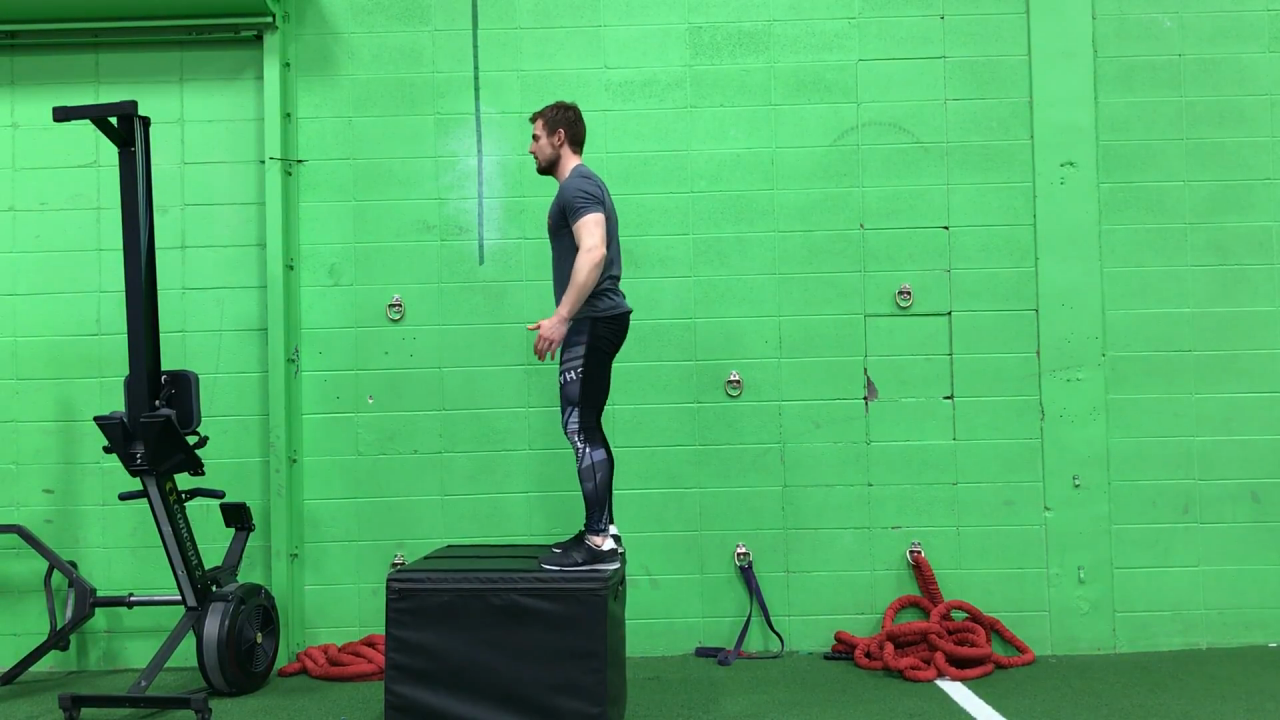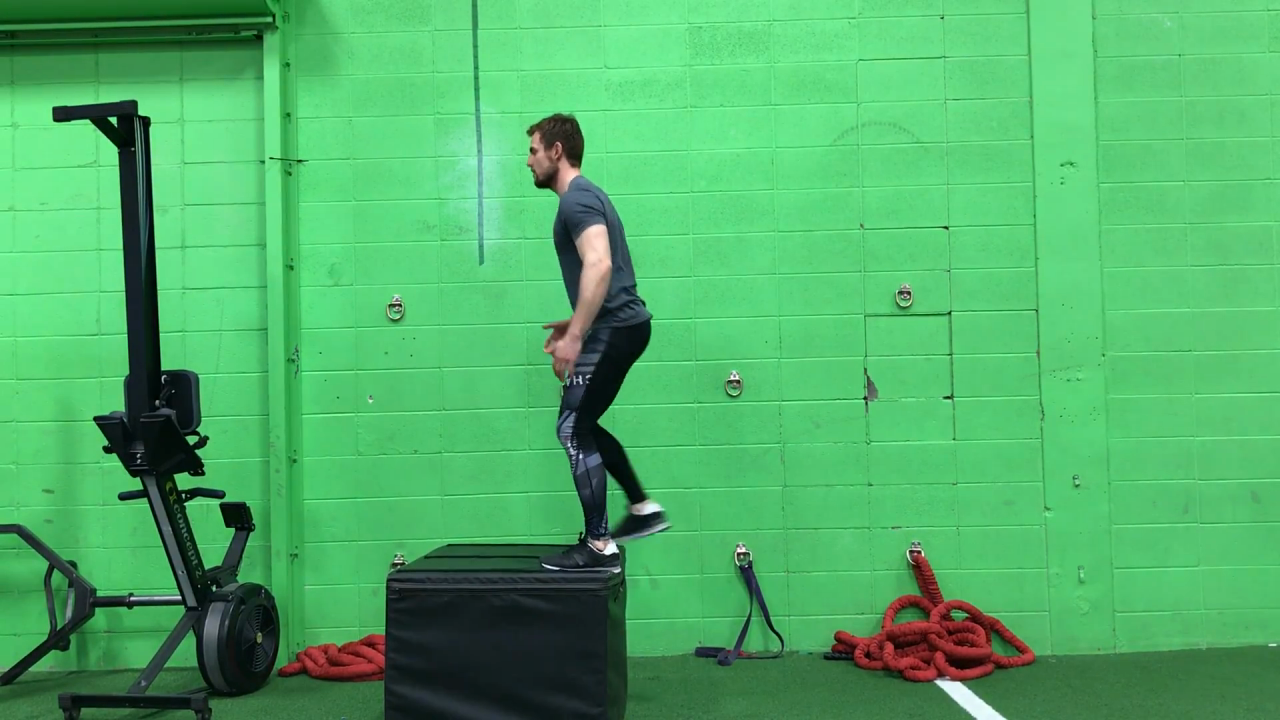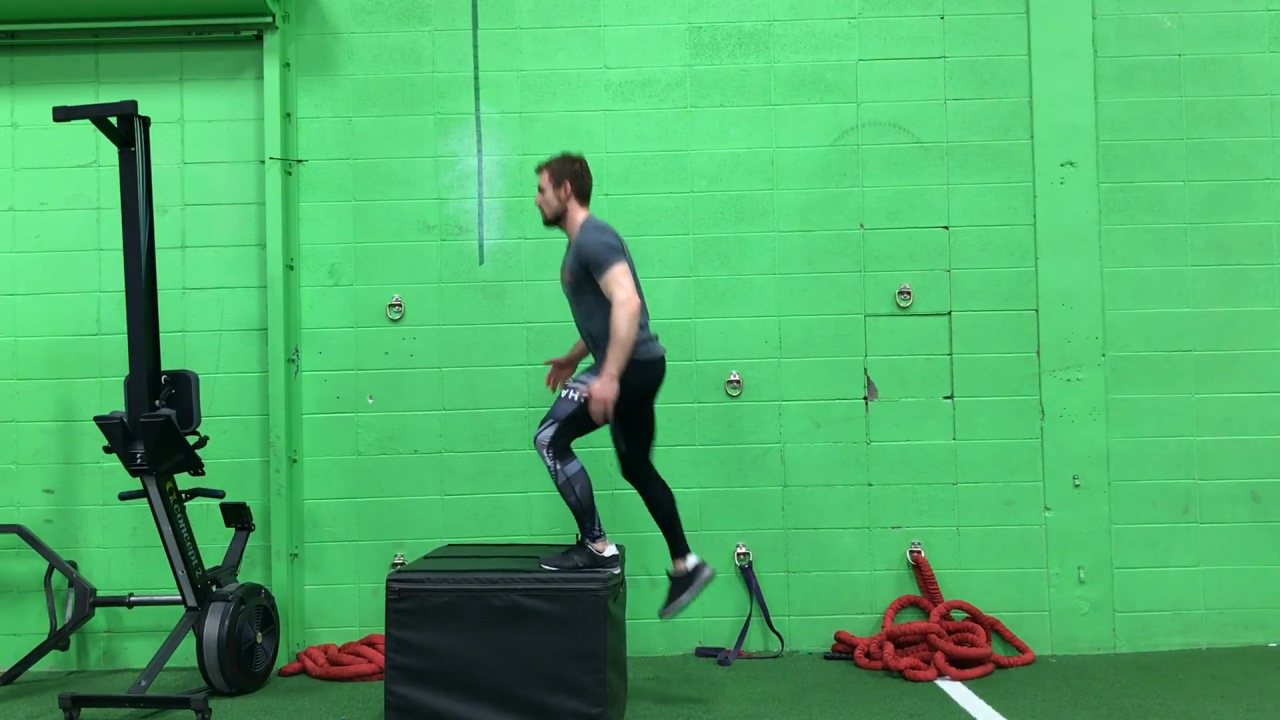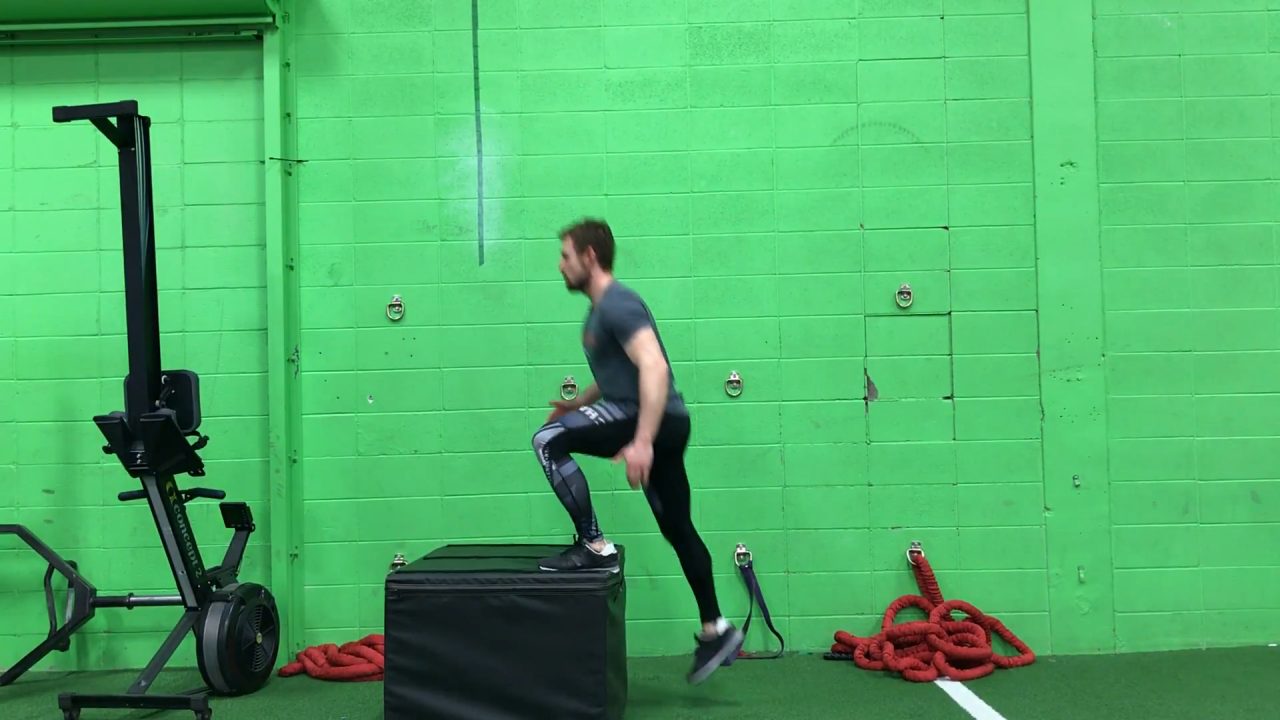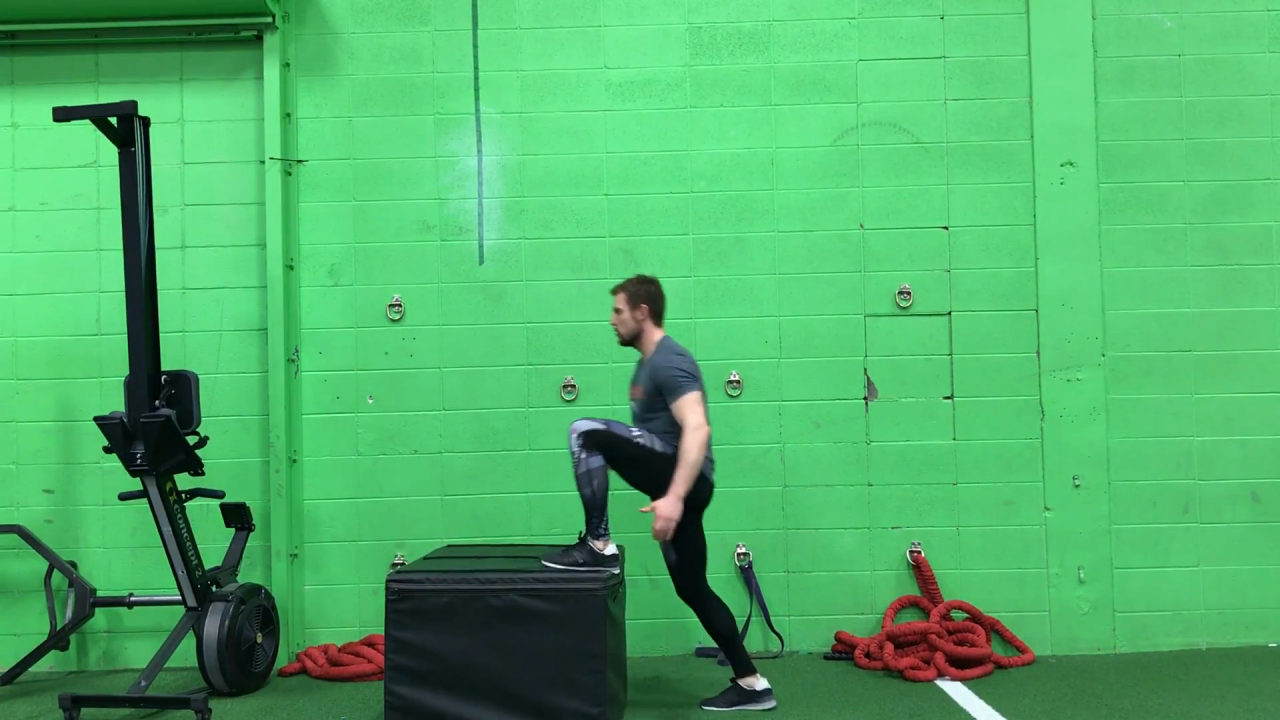
dt=0.2s
person 1, frame 1
left shoulder: (577, 186)
right shoulder: (584, 185)
left elbow: (593, 253)
left wrist: (560, 318)
right wrist: (565, 314)
left hip: (593, 321)
right hip: (601, 318)
left knee: (580, 428)
right knee: (584, 426)
left ankle: (599, 541)
right ankle: (600, 529)
person 1, frame 2
left shoulder: (577, 198)
right shoulder: (581, 198)
left elbow: (599, 265)
left wrist: (574, 336)
right wrist: (571, 324)
left hip: (615, 329)
right hip: (623, 326)
left knee: (575, 433)
right knee: (582, 426)
left ankle: (598, 546)
right ankle: (643, 508)
person 1, frame 3
left shoulder: (592, 239)
right shoulder: (580, 244)
left elbow: (628, 302)
left wrist: (608, 376)
right wrist: (572, 359)
left hip: (630, 366)
right hip: (638, 366)
left knee: (551, 438)
right knee: (636, 468)
left ankle: (598, 548)
right ankle: (686, 564)
person 1, frame 4
left shoulder: (618, 304)
right shoulder: (600, 308)
left elbow: (655, 368)
left wrist: (641, 441)
right wrist: (577, 405)
left hip: (653, 424)
right hip: (663, 425)
left knee: (548, 442)
right knee: (677, 529)
left ankle: (596, 548)
right ankle: (716, 629)
person 1, frame 5
left shoulder: (670, 362)
right shoulder: (647, 363)
left elbow: (696, 430)
left wrist: (672, 497)
right wrist: (609, 460)
left hip: (684, 480)
right hip: (682, 479)
left knee: (584, 433)
right knee: (692, 587)
left ankle: (597, 547)
right ankle: (751, 683)
